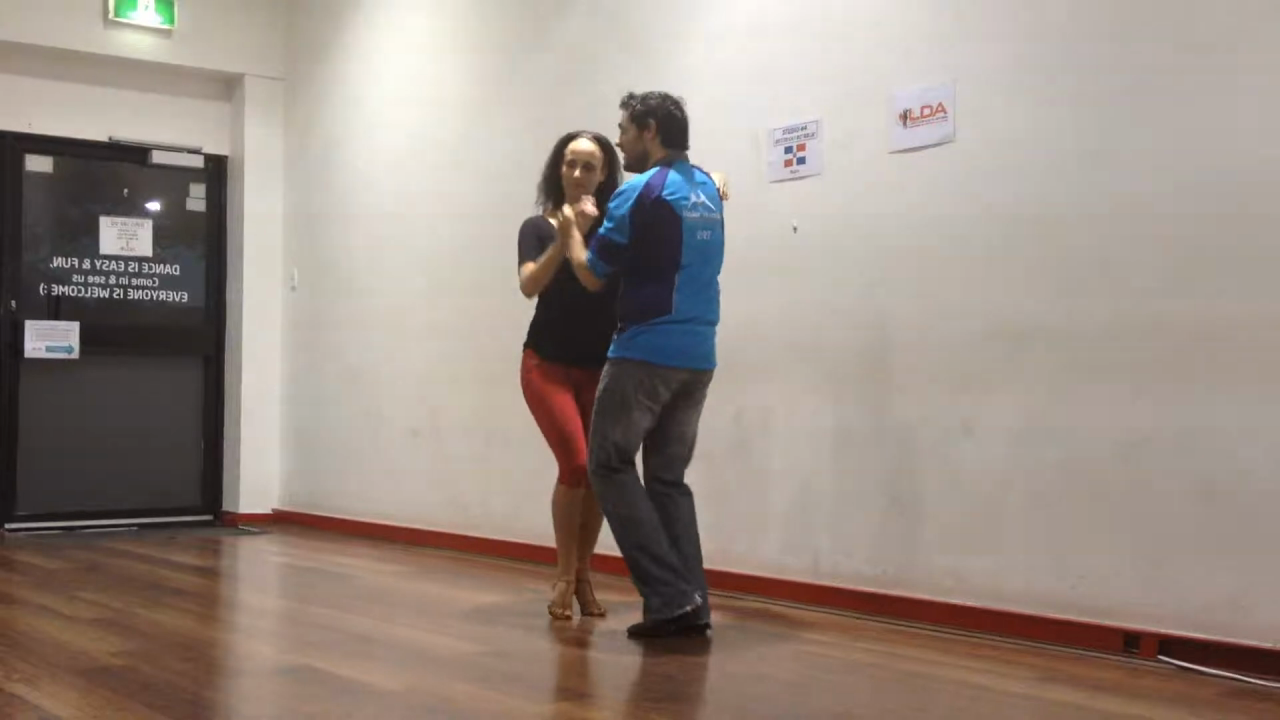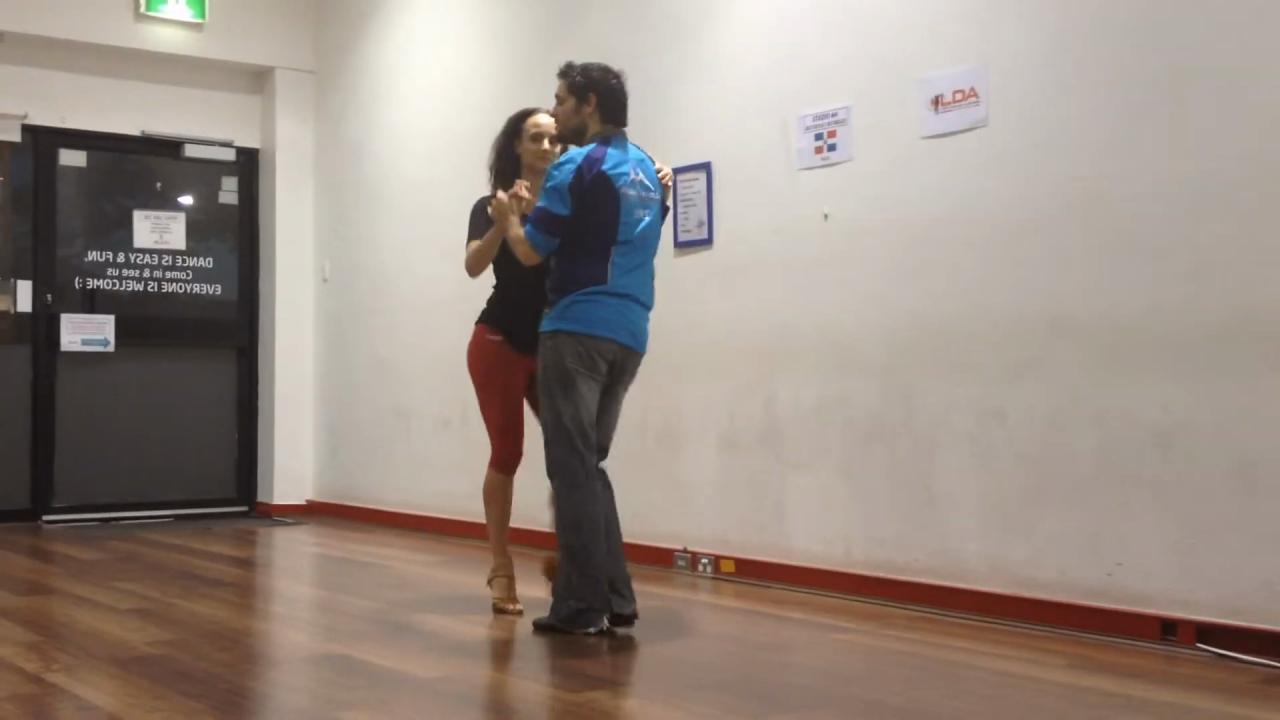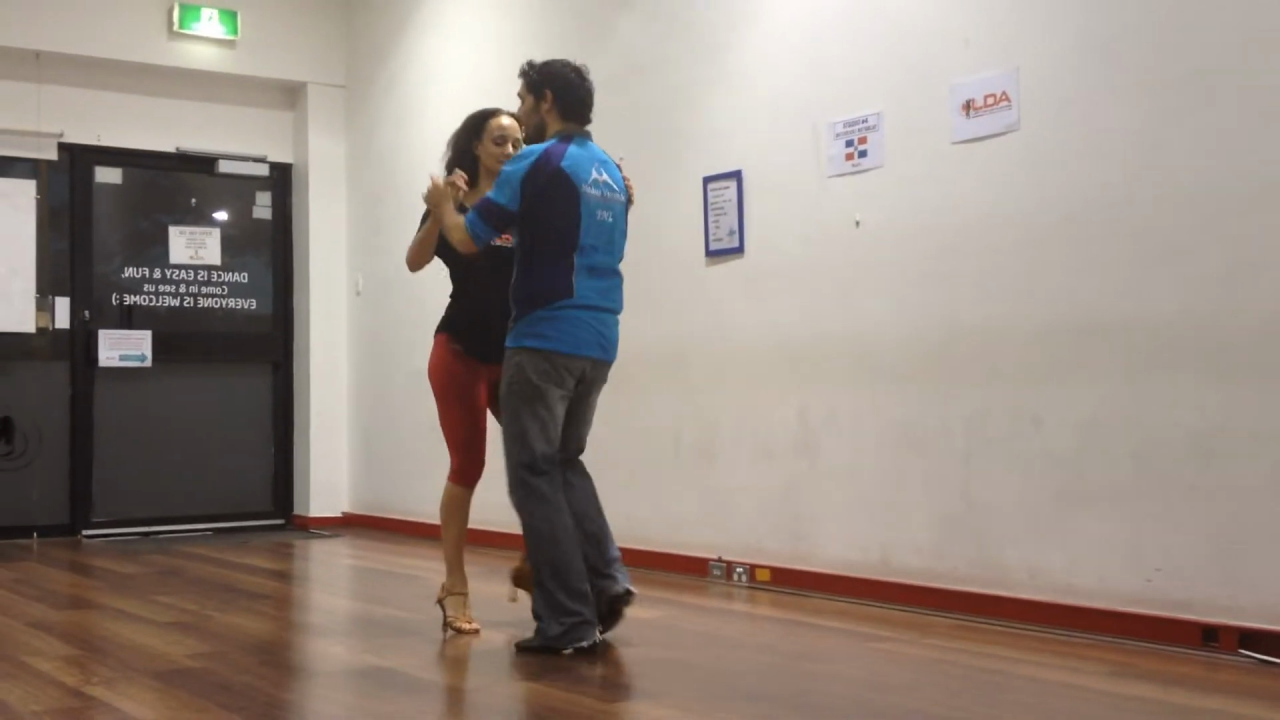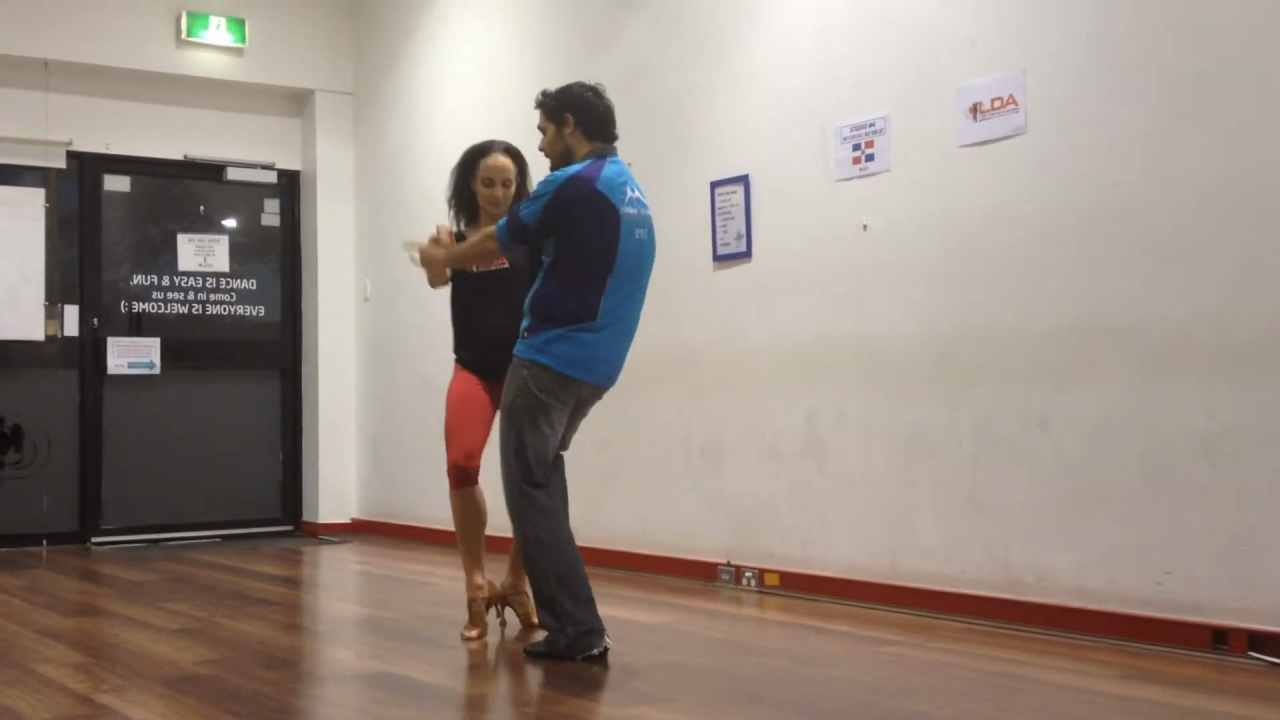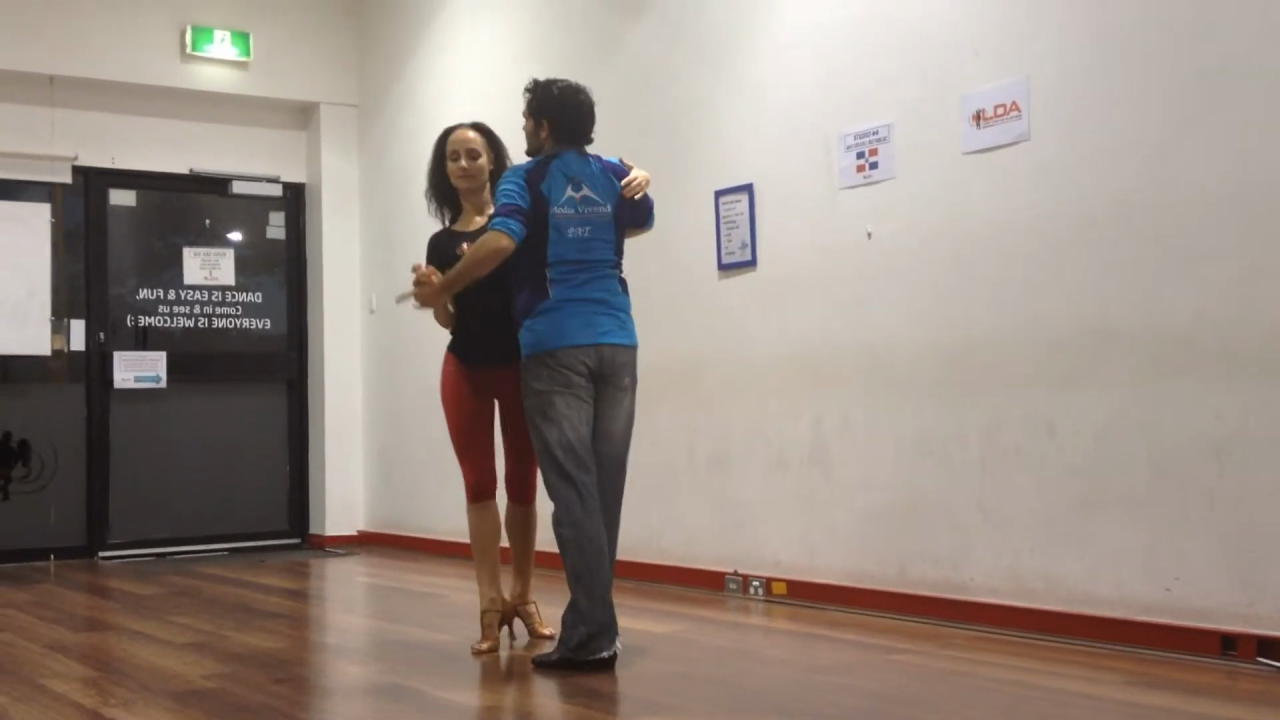
dt=1s
person 1, frame 1
left shoulder: (639, 192)
right shoulder: (707, 189)
left elbow: (594, 276)
left wrist: (573, 234)
right wrist: (601, 223)
left hip: (645, 351)
right hip: (698, 354)
left knee: (612, 471)
right knee: (667, 479)
left ankle: (671, 597)
right ankle: (688, 605)
person 1, frame 2
left shoulder: (577, 165)
right shoulder: (648, 169)
left elbow: (532, 252)
left wrist: (511, 218)
left hip: (577, 328)
right hip: (628, 333)
left knee: (571, 468)
right knee: (588, 464)
left ankle: (581, 607)
right ankle: (614, 597)
person 1, frame 3
left shoulder: (538, 163)
right shoulder: (609, 169)
left elbow: (468, 238)
left wrist: (444, 206)
left hip: (545, 339)
right hip: (597, 340)
left knee: (536, 476)
right knee: (566, 463)
left ankle: (567, 622)
right ankle: (606, 581)
person 1, frame 4
left shoulder: (575, 183)
right shoulder: (630, 189)
left elbow: (501, 243)
left wrist: (444, 257)
left hip: (552, 358)
right hip: (598, 363)
left knee: (531, 491)
right knee: (543, 477)
left ankle: (577, 630)
right ankle: (570, 621)
person 1, frame 5
left shoulder: (525, 178)
right shoulder: (615, 176)
left elbow: (500, 242)
right elbow: (641, 223)
left wrist: (441, 288)
left hip: (553, 345)
right hip: (616, 342)
left knee: (574, 492)
right knee: (603, 489)
left ankle: (592, 634)
right ankle: (593, 628)
person 2, frame 1
right shoulder: (537, 228)
right elbow: (530, 286)
right wrist: (564, 240)
left hip: (598, 369)
right hip: (546, 366)
right knee: (576, 463)
left ankle: (583, 574)
right ankle: (564, 575)
person 2, frame 2
right shoulder: (491, 206)
right elbow: (473, 266)
right wrist: (503, 224)
right hip: (498, 344)
right knee: (507, 453)
right ankle: (501, 569)
person 2, frame 3
right shoulder: (450, 208)
right elbow: (416, 261)
right wrist: (441, 211)
right hip: (460, 354)
right knee: (467, 467)
right ankle: (454, 586)
person 2, frame 4
right shoulder: (455, 243)
right elbow: (436, 276)
right hip: (474, 370)
right knee: (461, 464)
left ankle: (514, 586)
right ankle: (476, 585)
person 2, frame 5
right shoulder: (442, 242)
right elbow: (449, 319)
left wrist: (634, 178)
left hip: (523, 365)
right hip: (465, 369)
left knee: (522, 485)
right knee: (479, 484)
left ankle: (523, 598)
right ankle: (491, 605)
